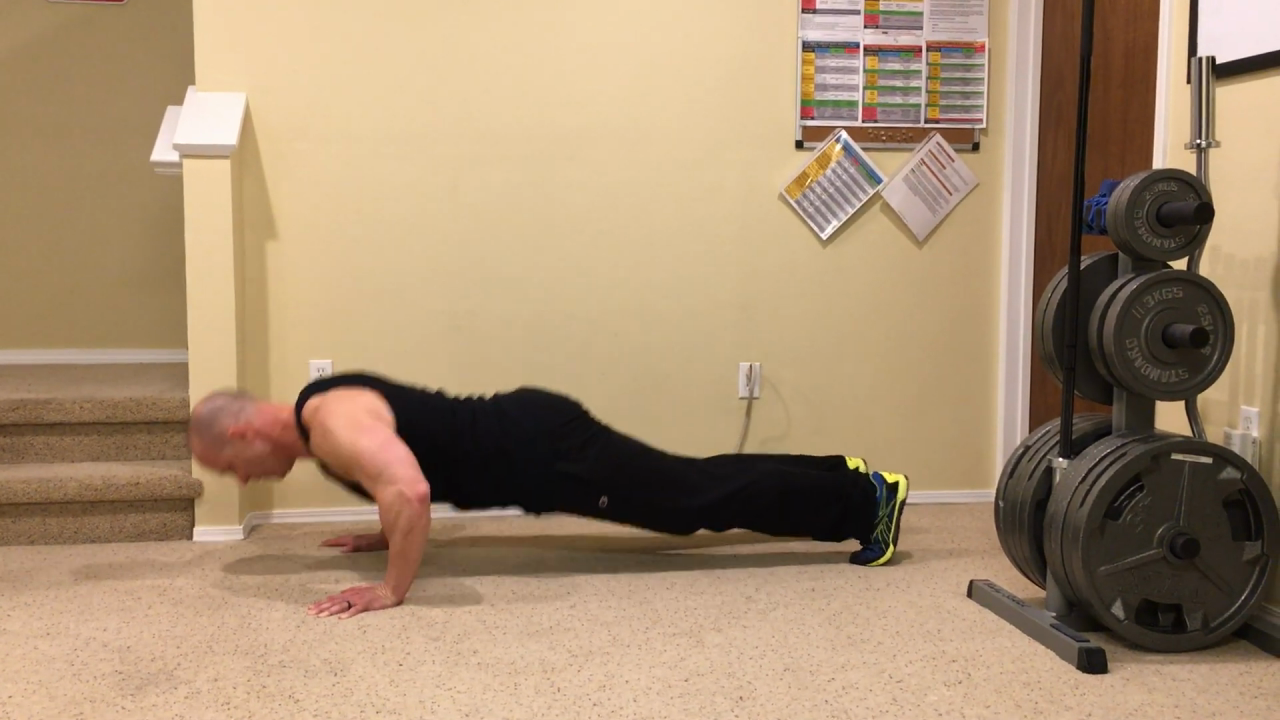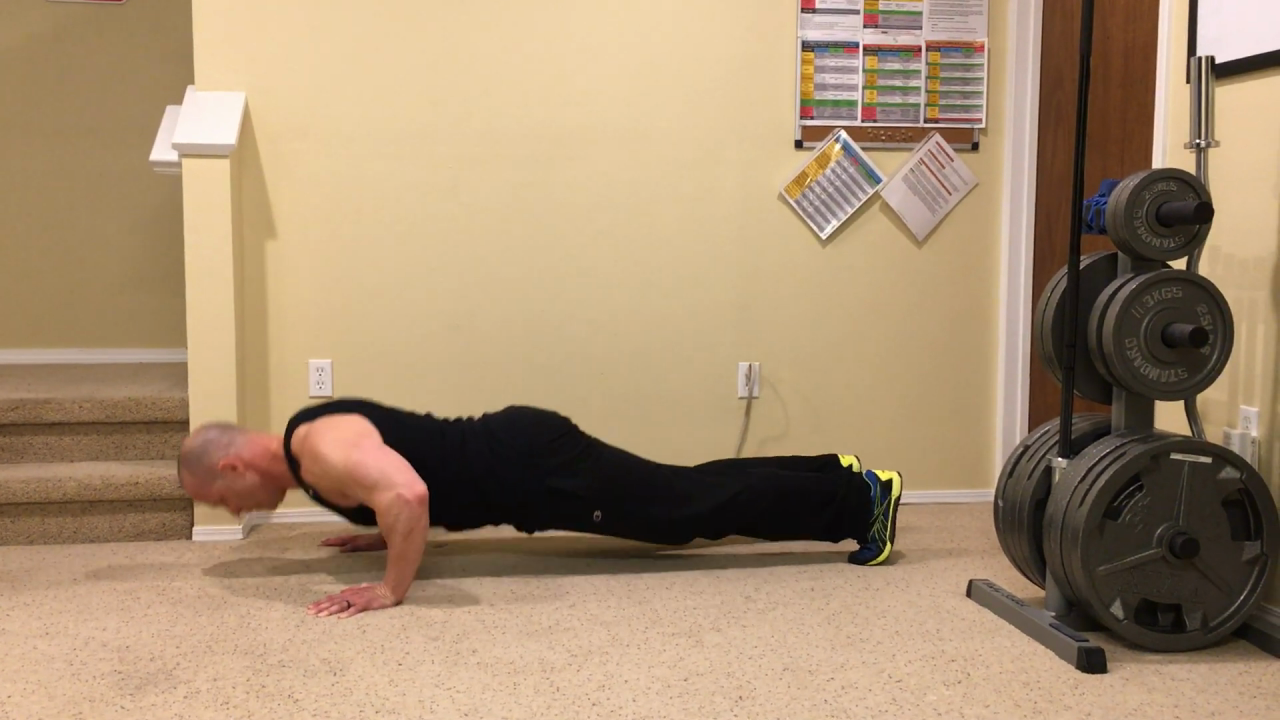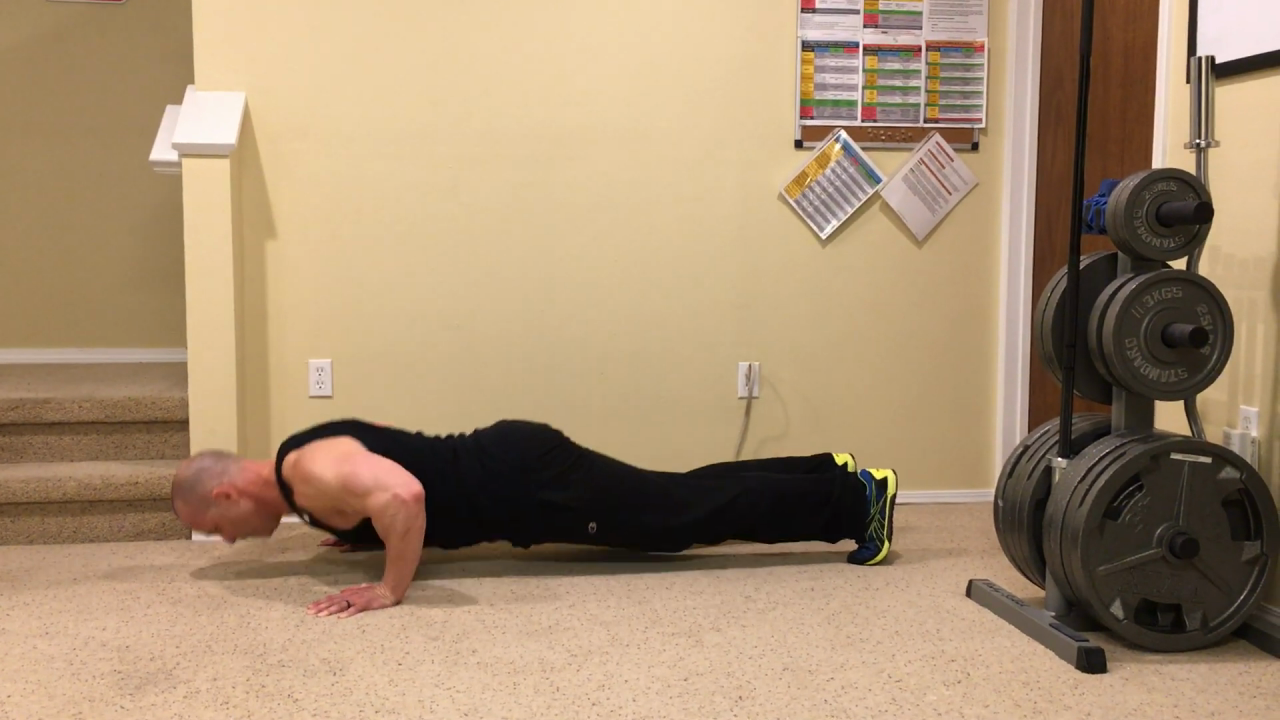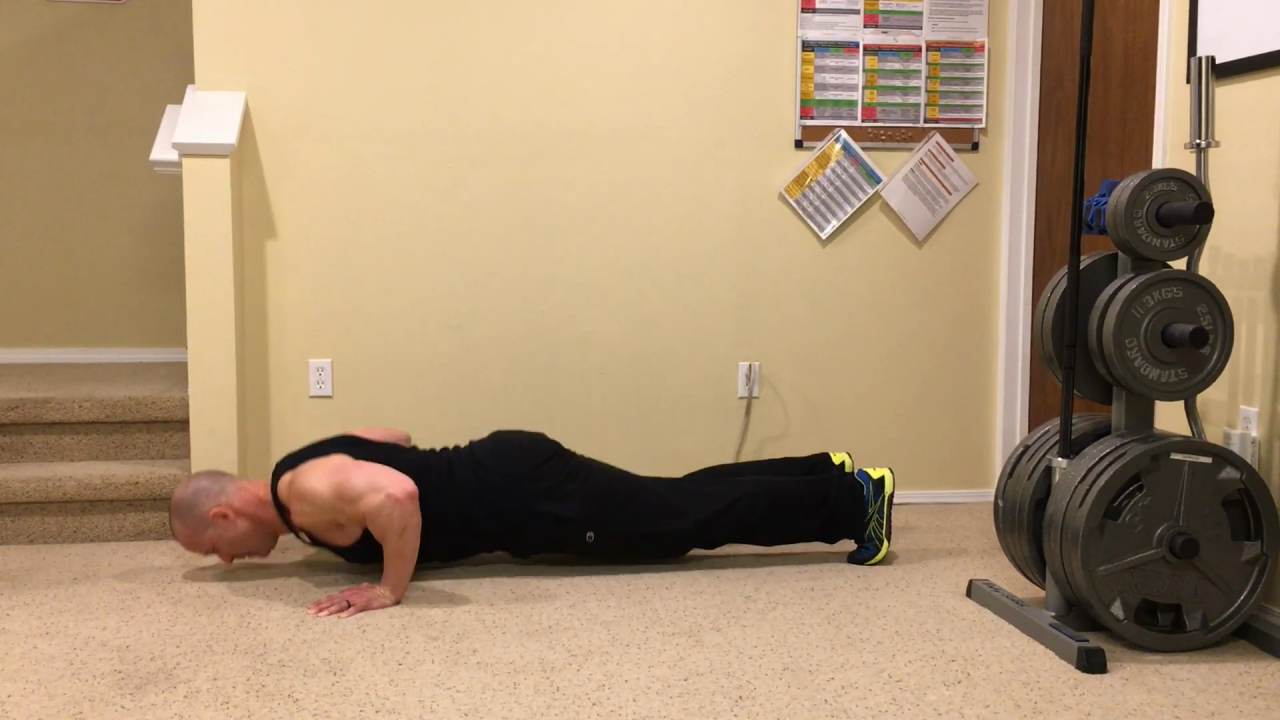
dt=0.1s
person 1, frame 1
left shoulder: (329, 424)
right shoulder: (326, 408)
left elbow: (411, 491)
left wrist: (391, 590)
right wrist: (387, 536)
left hip: (543, 452)
right hip: (525, 431)
left knee: (703, 499)
right knee: (699, 486)
left ankle: (866, 499)
right ankle: (846, 481)
person 1, frame 2
left shoulder: (316, 455)
right shoulder: (313, 436)
left elbow: (410, 496)
left wrist: (390, 589)
right wrist: (379, 531)
left hip: (531, 468)
right hip: (516, 449)
left knee: (699, 507)
right knee: (691, 492)
left ankle: (862, 496)
right ankle: (840, 478)
person 1, frame 3
left shoulder: (309, 477)
right shoulder: (309, 458)
left elbow: (404, 496)
left wrist: (389, 589)
right wrist: (374, 532)
left hip: (525, 483)
right hip: (508, 460)
left knee: (694, 513)
right knee: (686, 496)
left ankle: (857, 498)
right ankle: (833, 476)
person 1, frame 4
left shoulder: (303, 499)
right shoulder: (305, 474)
left elbow: (398, 492)
right elbow: (397, 440)
left wrist: (390, 587)
right wrist: (369, 538)
left hip: (520, 495)
right hip: (507, 471)
left knee: (693, 517)
right knee: (684, 499)
left ankle: (854, 495)
right ankle: (830, 475)
